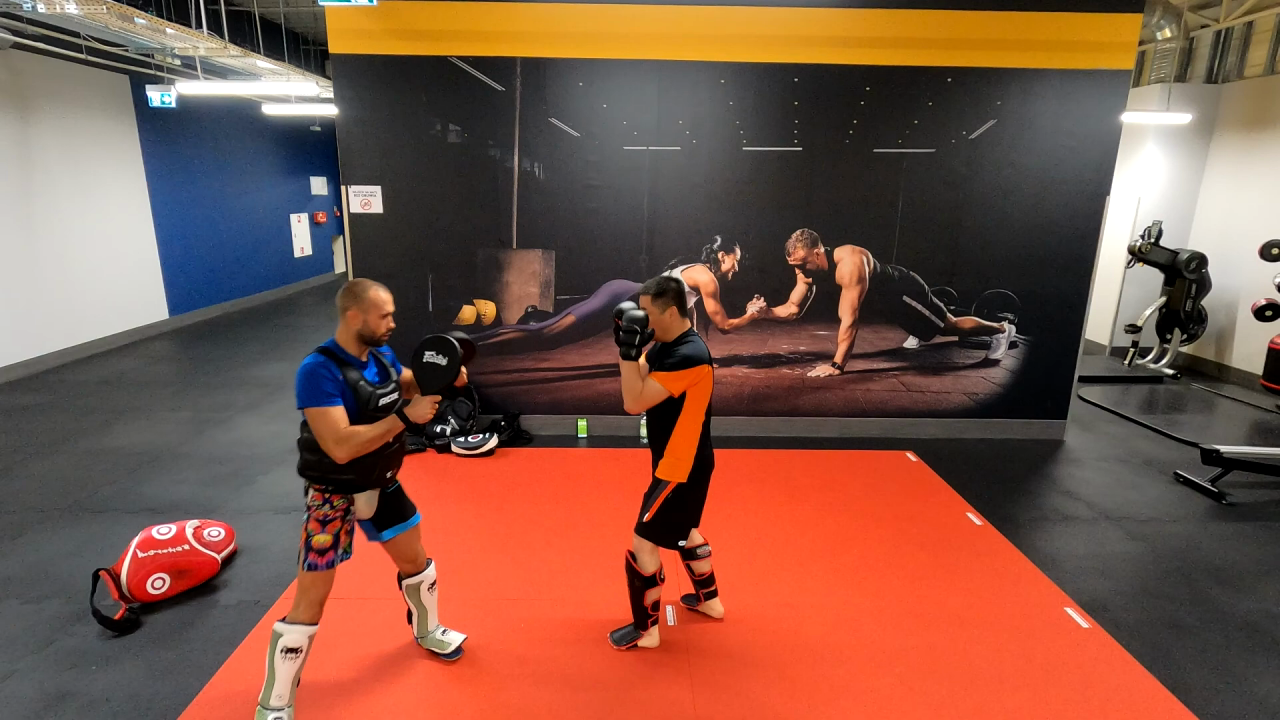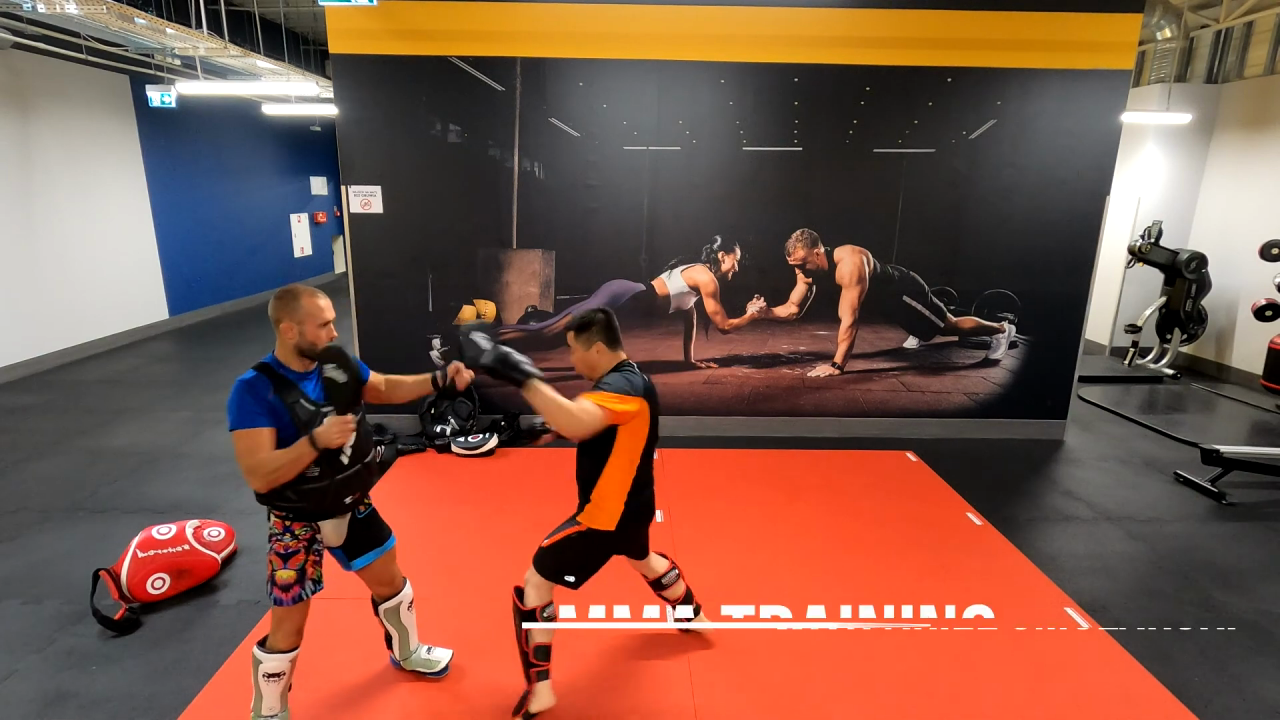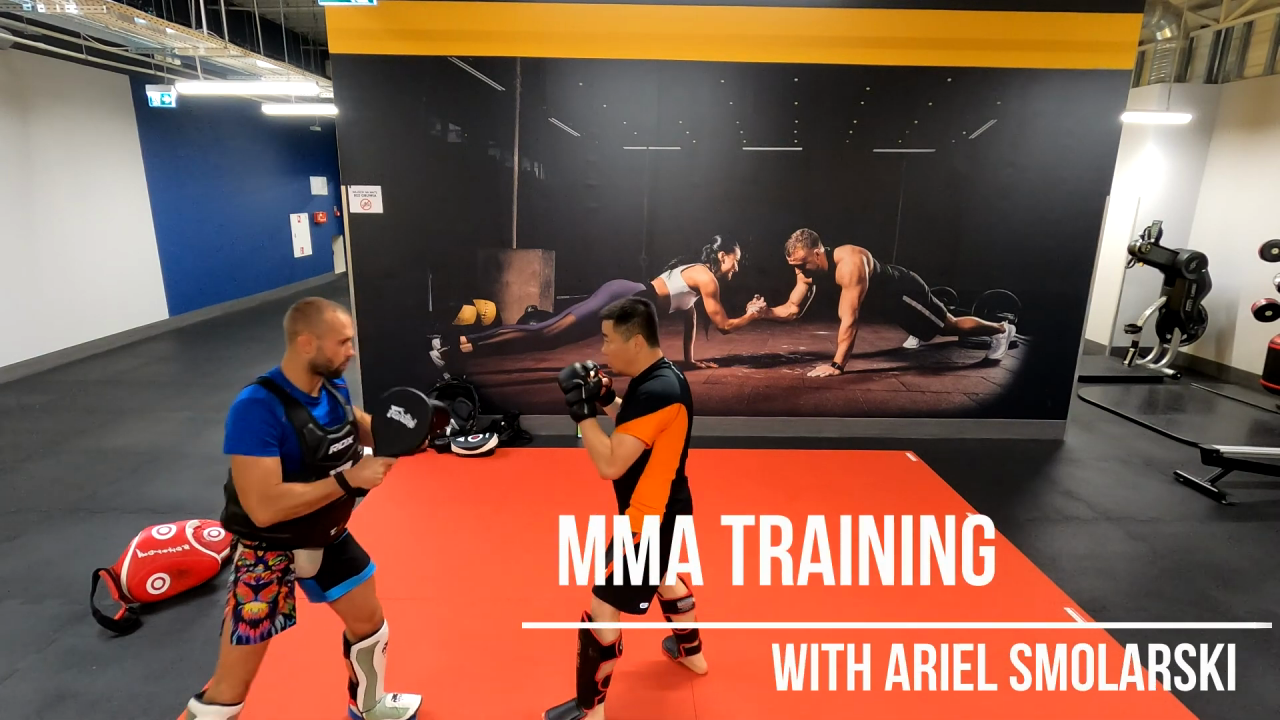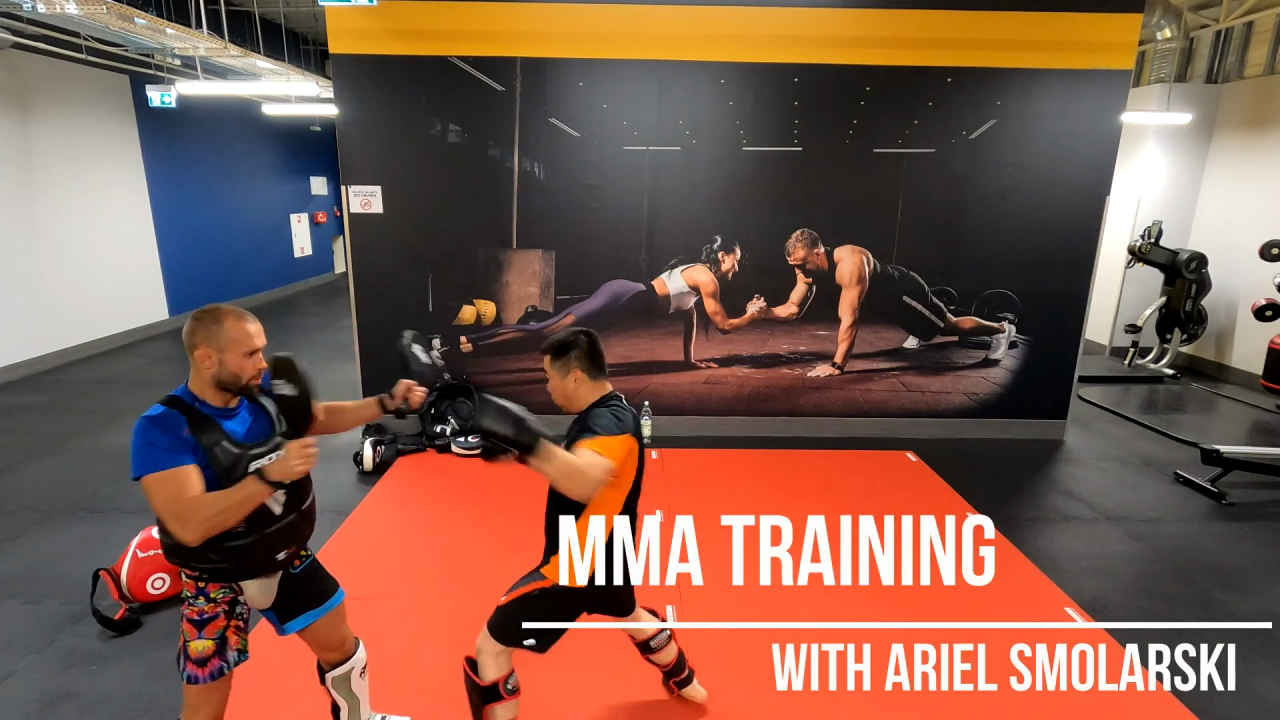
dt=1s
person 1, frame 1
left shoulder: (379, 353)
right shoulder: (318, 371)
left elbow: (409, 387)
right elbow: (341, 446)
right wrist: (406, 417)
left hip: (380, 485)
right hip: (332, 497)
left knee: (416, 560)
right knee: (310, 601)
left ankle: (427, 629)
person 1, frame 2
left shoulder: (337, 362)
right shoulder: (253, 391)
left elbow: (384, 389)
right elbow: (258, 476)
left wrist: (440, 379)
right wrist: (316, 440)
left hip: (353, 507)
right hip: (297, 524)
left knee: (389, 582)
right knee: (286, 632)
left ankle: (406, 652)
person 1, frame 3
left shoulder: (331, 386)
right shoulder: (255, 408)
left elbow: (357, 426)
right elbow: (264, 508)
right wrist: (349, 480)
left hip: (326, 537)
right hip: (268, 552)
left knee: (369, 621)
right knee: (234, 679)
person 1, frame 4
left shoulder: (263, 390)
right shoulder: (160, 428)
left elbow: (320, 417)
right elbow: (189, 527)
left wrist: (386, 404)
right wrist: (268, 475)
left hip: (287, 562)
right hip: (216, 583)
left knee: (340, 647)
person 2, frame 1
left shoulder: (688, 355)
right shoulder: (666, 344)
left elbow: (633, 402)
right elbow: (637, 376)
left wrist: (629, 348)
right wrist: (628, 340)
left hip: (680, 469)
right hip: (686, 464)
left knee: (643, 546)
right knee: (684, 530)
left ankle: (646, 629)
right ankle: (708, 598)
person 2, frame 2
left shoulder: (628, 388)
right shoulder: (619, 381)
left elbow: (577, 423)
right elbow: (586, 431)
left wrist: (524, 374)
right wrist: (549, 430)
left hip: (606, 518)
right hip: (633, 509)
left knee: (532, 585)
right knee: (644, 557)
right ankle: (692, 614)
person 2, frame 3
left shoulder: (656, 392)
right shoulder: (661, 377)
left elbow: (610, 465)
right elbow: (634, 424)
left wrist: (581, 409)
right wrist: (607, 398)
left hip: (651, 519)
right hip: (666, 511)
left knee: (603, 608)
right knee: (664, 577)
right ankle: (690, 651)
person 2, frame 4
left shoulder: (607, 424)
right shoulder: (611, 412)
left elbow: (586, 483)
left wrist: (534, 443)
right wrist: (531, 444)
left hip: (574, 572)
right hip: (611, 563)
left knee: (487, 653)
right knee: (629, 615)
right ankle: (685, 682)
person 3, frame 1
left shoulder: (697, 272)
right shoulder: (707, 278)
left elbow: (688, 313)
right elbow: (724, 324)
right wrist: (752, 314)
left hip: (622, 296)
right hip: (622, 300)
left knee: (546, 332)
right knee: (547, 335)
person 3, frame 2
left shoulder: (696, 271)
right shoulder: (707, 278)
left elbow: (689, 315)
right elbow: (723, 325)
left wrist: (690, 358)
right wrist: (752, 313)
left hip: (623, 295)
right hip: (623, 300)
left knee: (552, 331)
right knee: (549, 333)
person 3, frame 3
left shoulder: (694, 272)
right shoulder: (707, 278)
left elbow: (689, 316)
right elbow: (723, 325)
left wrist: (689, 359)
right wrist: (751, 315)
left hip: (621, 296)
right hip: (622, 300)
left knee: (544, 333)
right knee: (545, 336)
left ankle: (459, 343)
right ankle: (458, 347)
person 3, frame 4
left shoulder: (695, 272)
right shoulder: (707, 278)
left elbow: (689, 315)
right elbow: (723, 325)
left wrist: (690, 358)
right wrist: (751, 315)
left hip: (622, 294)
right hip: (624, 298)
left knee: (544, 331)
right knee: (546, 335)
left ankle: (459, 344)
right ankle: (460, 345)
person 4, frame 1
left shoulder: (850, 264)
right shoulder: (809, 268)
left elbow: (850, 319)
right elbow: (793, 309)
left wrist: (837, 365)
right wrist: (765, 312)
left hip: (904, 290)
right hip: (886, 293)
left knee: (949, 326)
left ankle: (1000, 330)
right ankle: (919, 334)
person 4, frame 2
left shoulder: (849, 264)
right shoulder: (808, 267)
left elbow: (849, 319)
right elbow: (793, 309)
left wrist: (837, 365)
right wrist: (765, 312)
left hip: (904, 290)
right hip: (884, 293)
left knee: (949, 326)
left ankle: (1001, 330)
right ankle: (918, 334)
person 4, frame 3
left shoulder: (849, 264)
right shoulder: (808, 267)
left elbow: (849, 319)
right elbow: (793, 309)
left wrist: (837, 365)
right wrist: (764, 313)
left hip: (904, 290)
right hip: (886, 294)
left knee: (949, 326)
left ankle: (1001, 330)
right ankle: (918, 335)
person 4, frame 4
left shoulder: (849, 264)
right shoulder: (808, 268)
left elbow: (849, 319)
right elbow: (793, 309)
left wrist: (837, 365)
right wrist: (764, 312)
left hip: (904, 290)
right hip: (886, 294)
left knee: (949, 326)
left ankle: (1001, 330)
right ankle: (919, 334)
